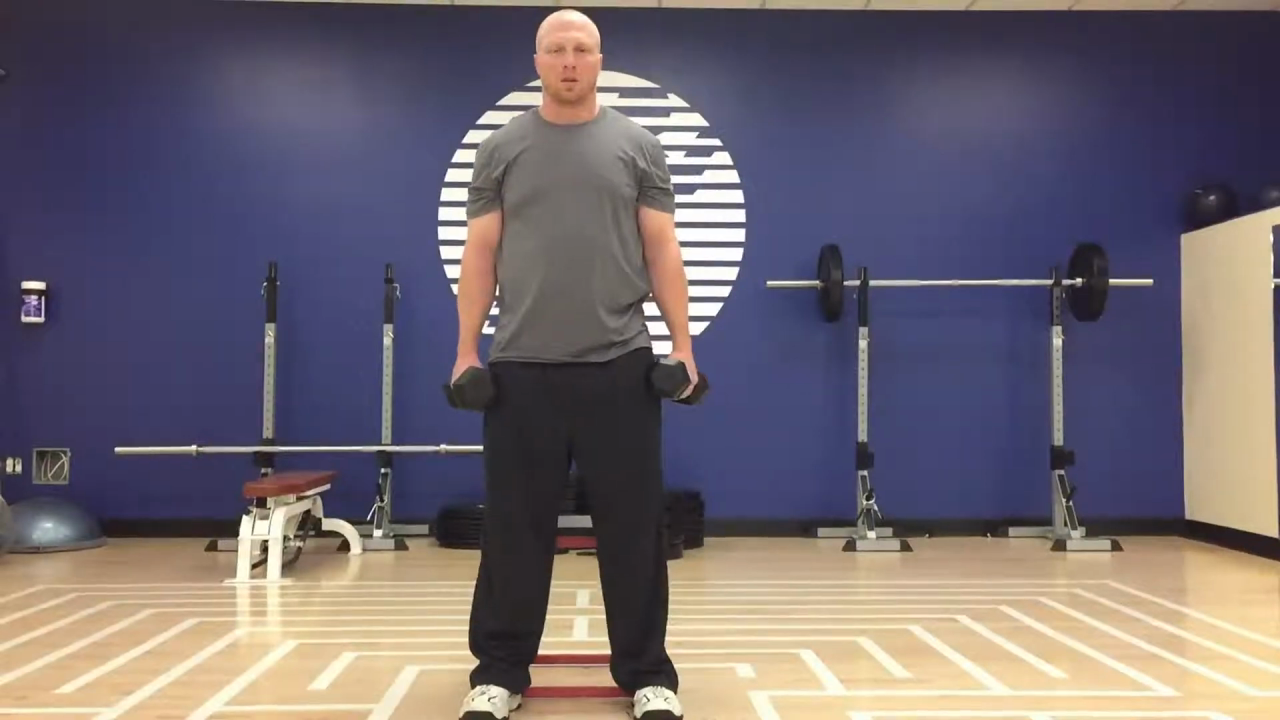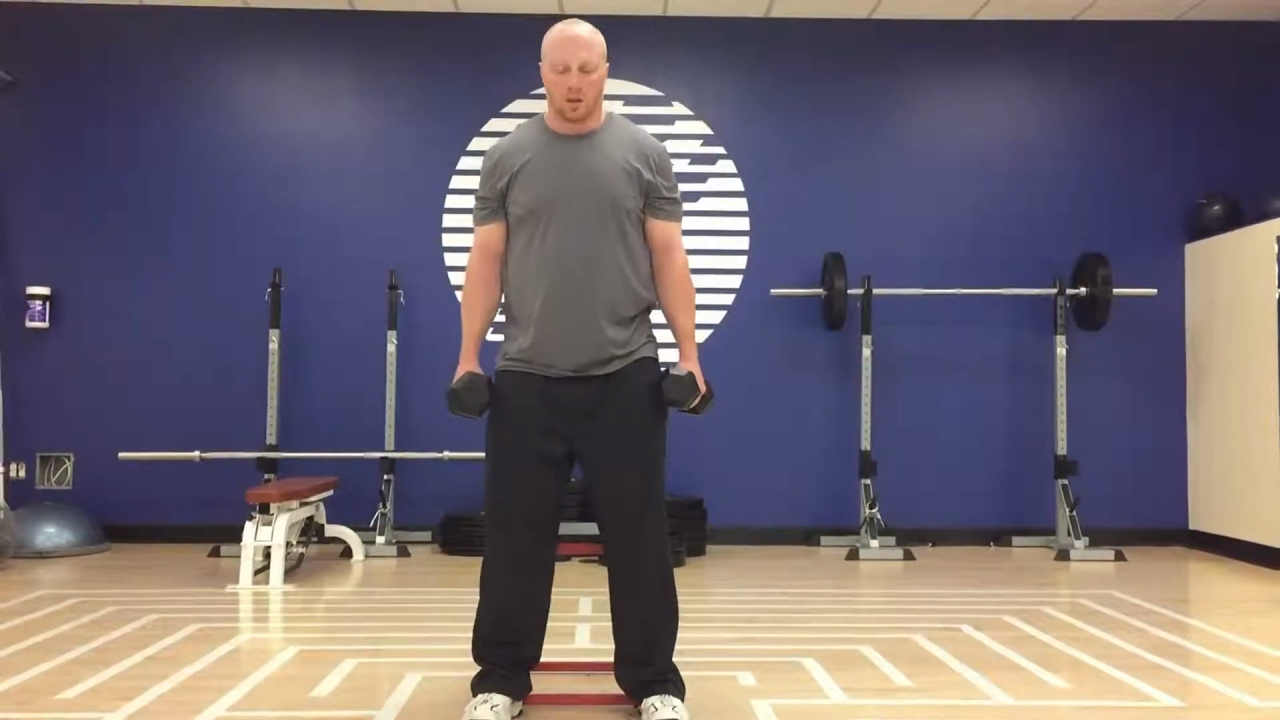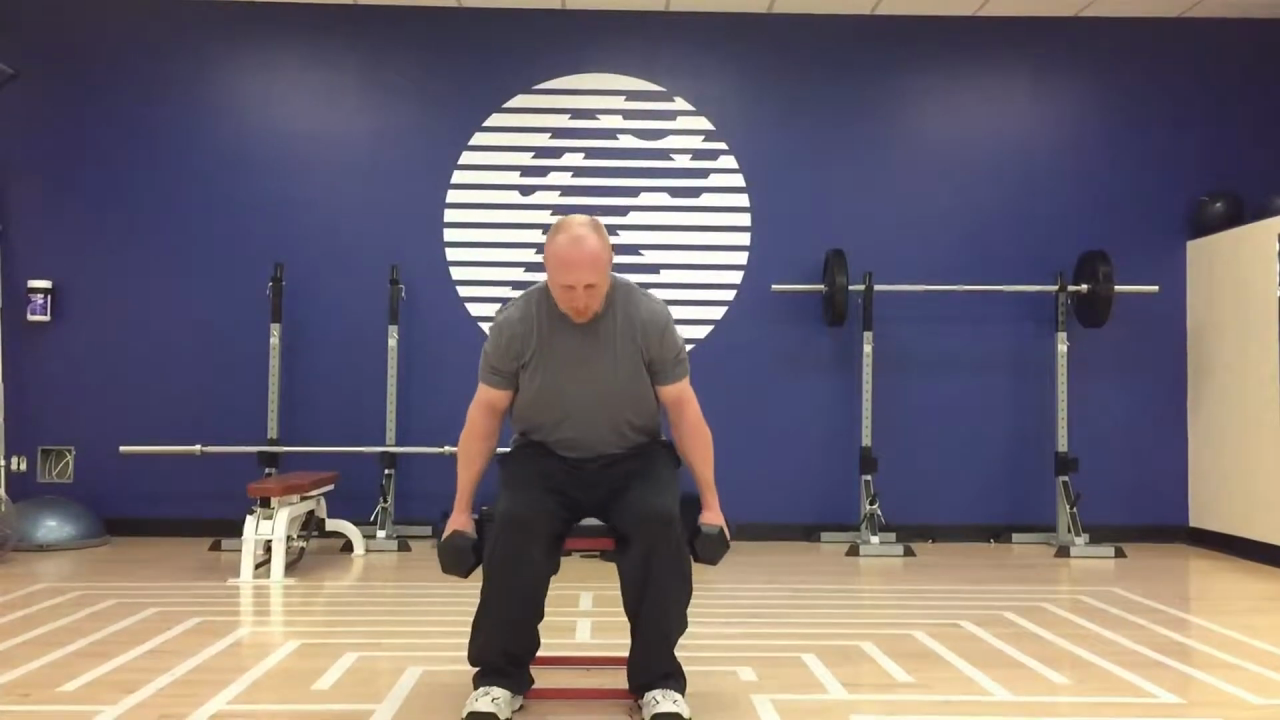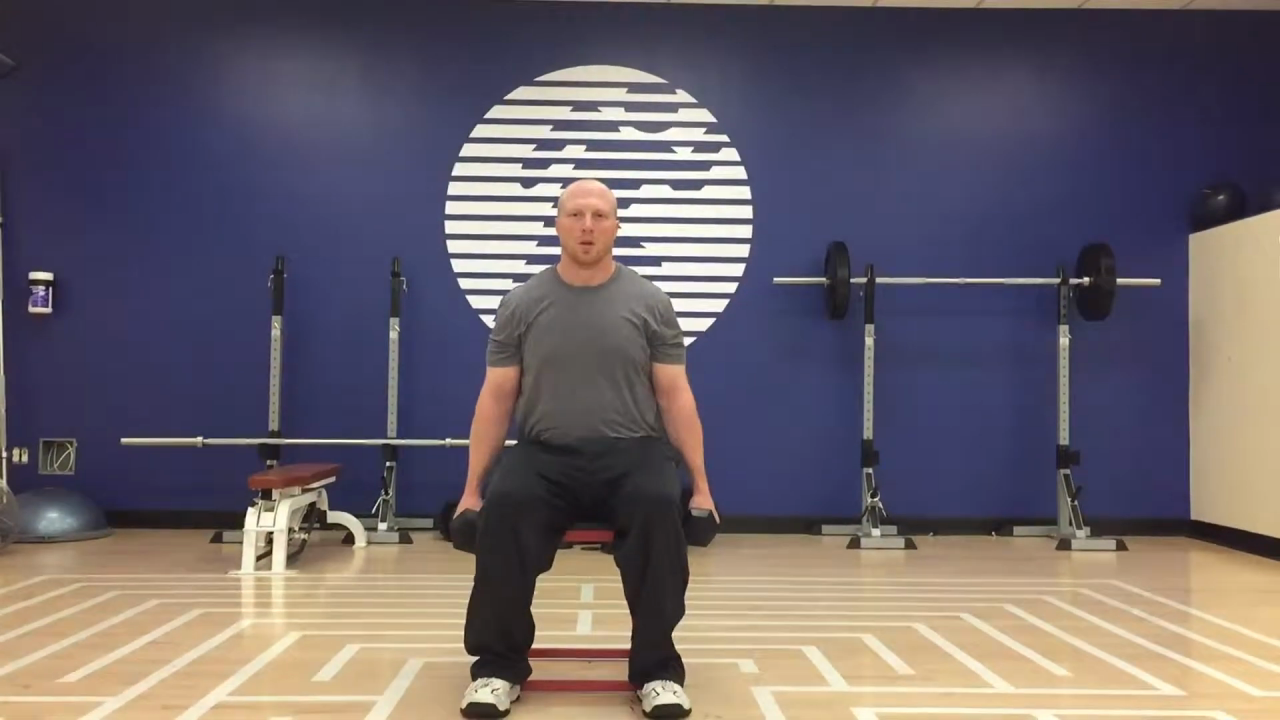
dt=1s
person 1, frame 1
left shoulder: (637, 146)
right shoulder: (501, 149)
left elbow: (662, 250)
right elbow: (481, 254)
left wrist: (682, 344)
right wrist: (466, 349)
left hip: (618, 366)
right hip: (522, 368)
left knee: (632, 526)
right knee: (515, 526)
person 1, frame 2
left shoulder: (644, 153)
right shoulder: (508, 157)
left elbow: (669, 258)
right elbow: (486, 261)
left wrist: (689, 353)
right wrist: (468, 355)
left hip: (624, 377)
right hip: (527, 378)
left knee: (636, 532)
right knee: (516, 531)
person 1, frame 3
left shoulder: (649, 318)
right shoulder: (515, 324)
left elbow: (683, 410)
right elbow: (486, 413)
left wrist: (710, 501)
right wrist: (461, 508)
left hip: (633, 458)
right hip: (544, 459)
left knee: (659, 522)
right knee: (514, 525)
right ankle: (499, 678)
person 1, frame 4
left shoulder: (649, 303)
right shoulder: (521, 305)
left elbow: (675, 396)
right elbow: (496, 398)
left wrist: (701, 485)
right wrist: (472, 487)
left hip: (631, 453)
right hip: (545, 456)
left knee: (658, 506)
right knee: (504, 507)
left ankle: (657, 668)
right ankle: (498, 665)
